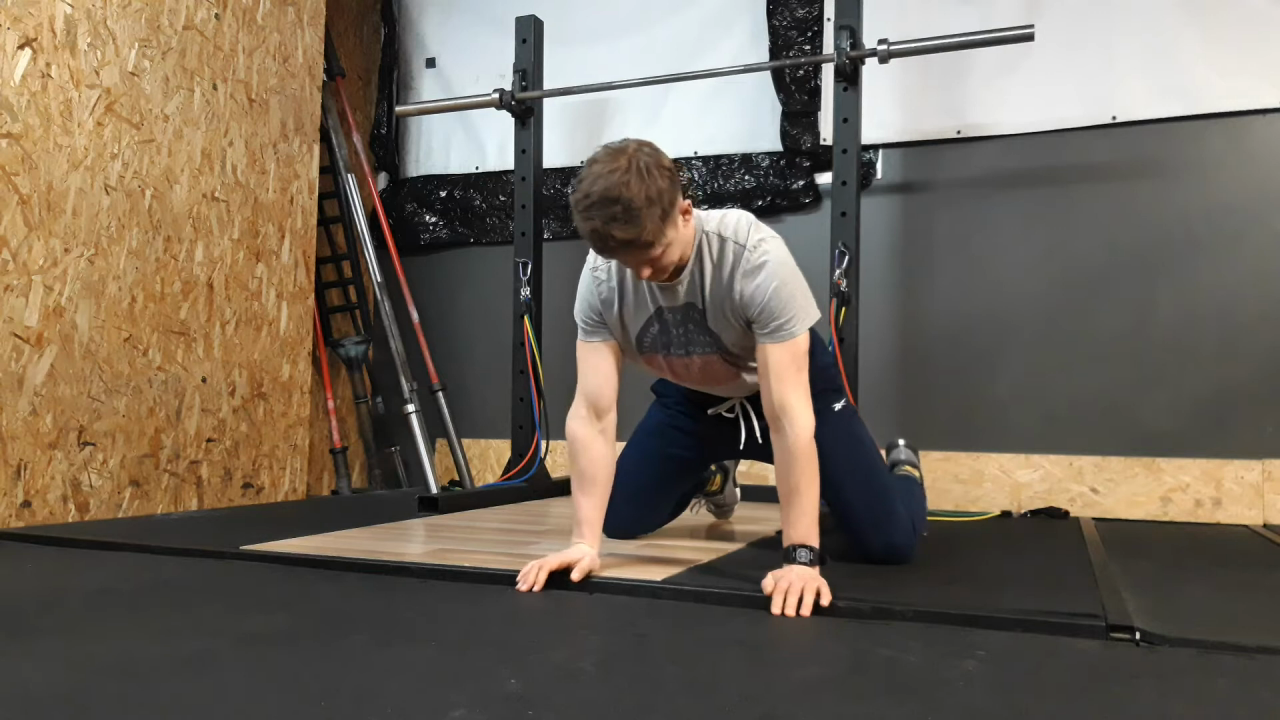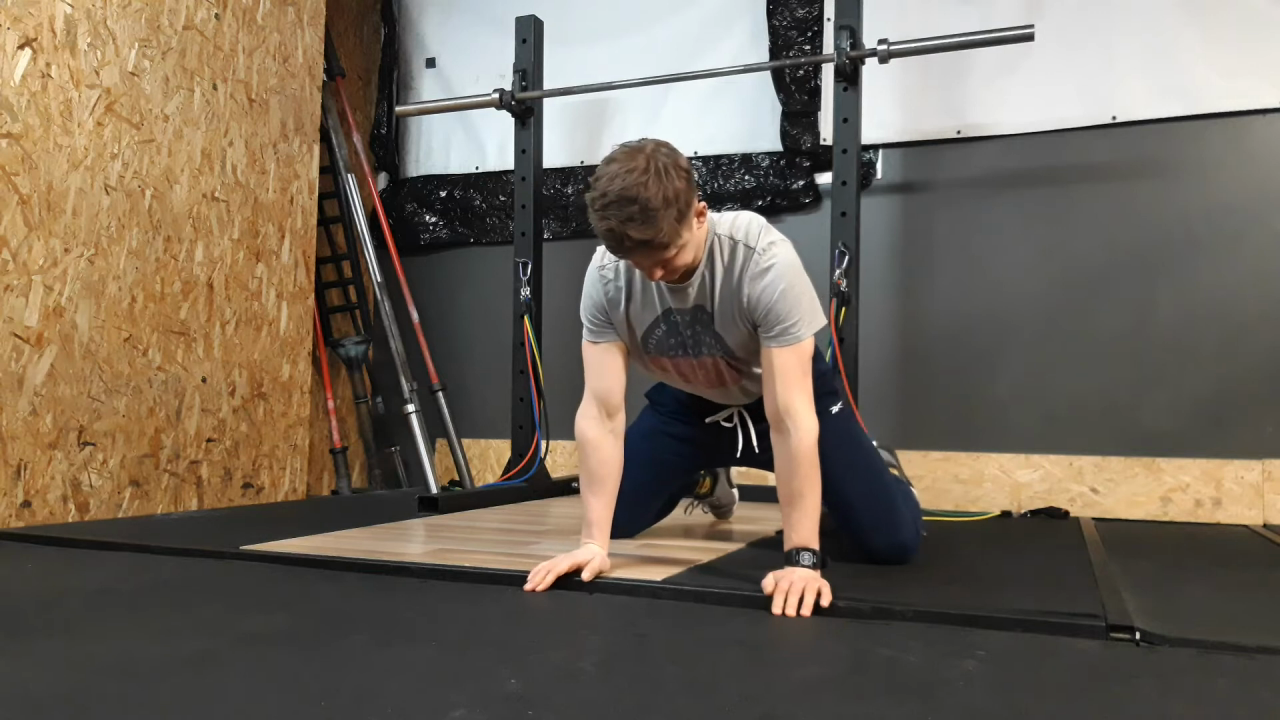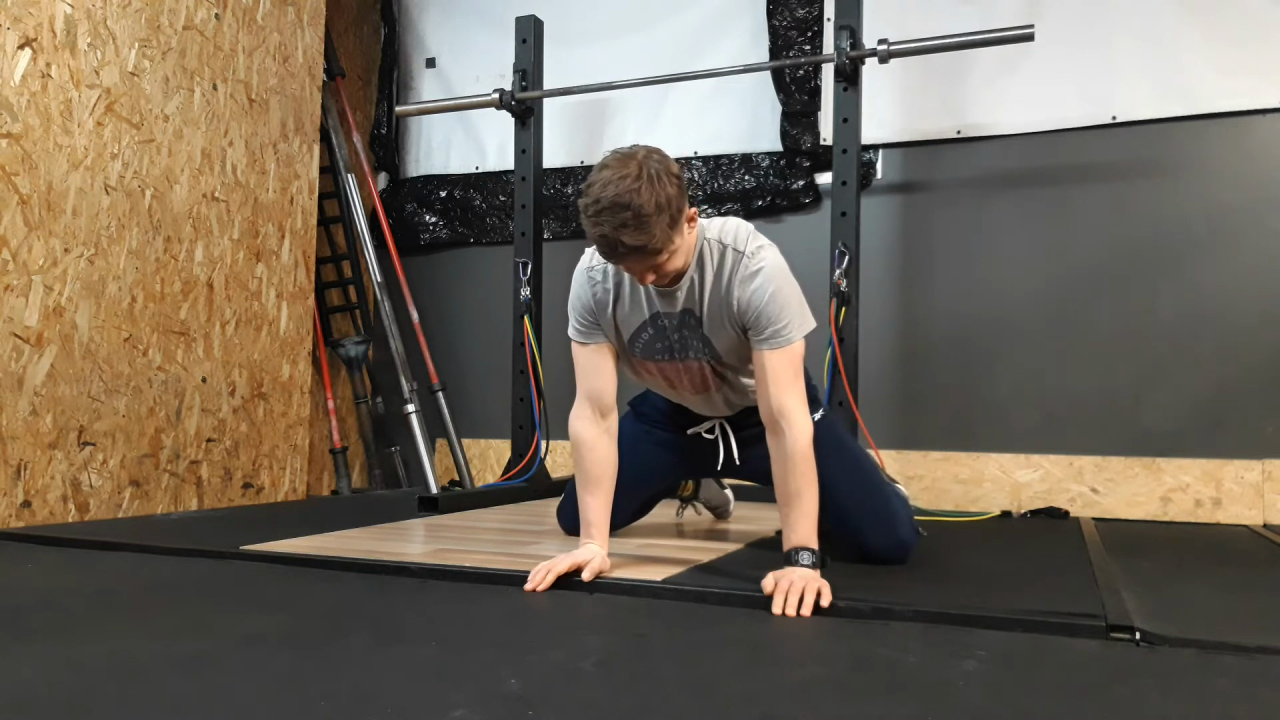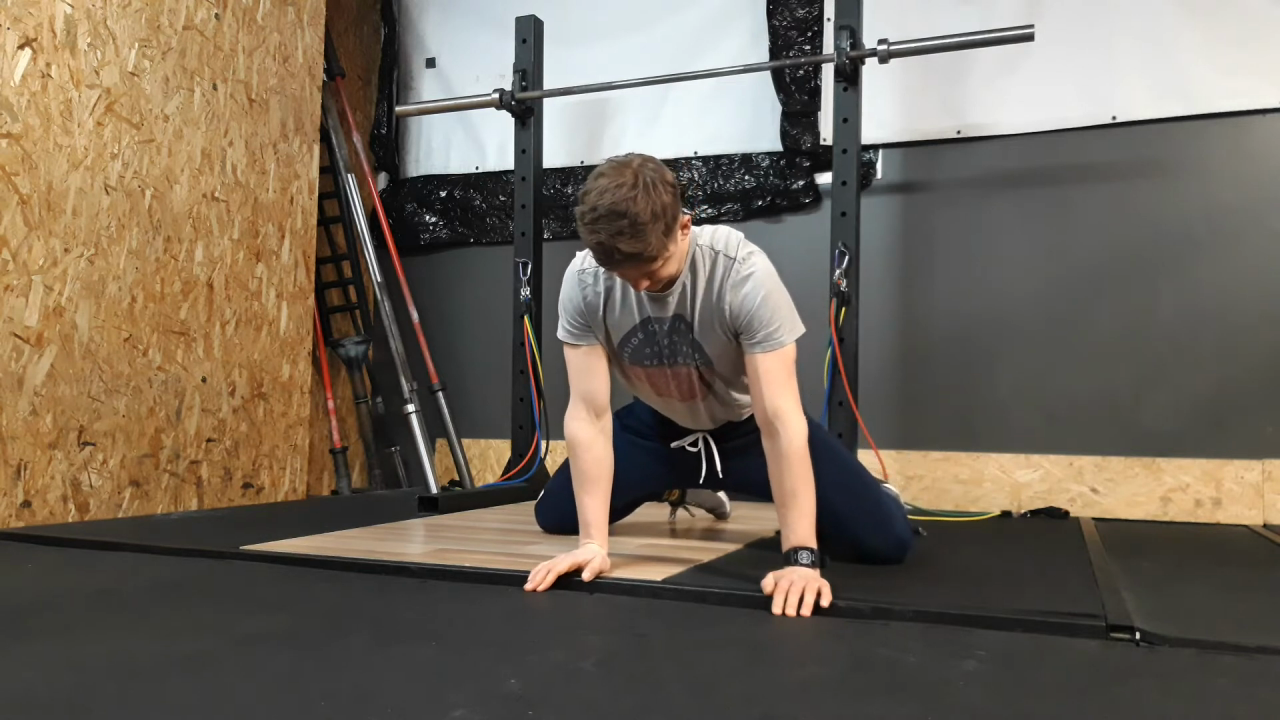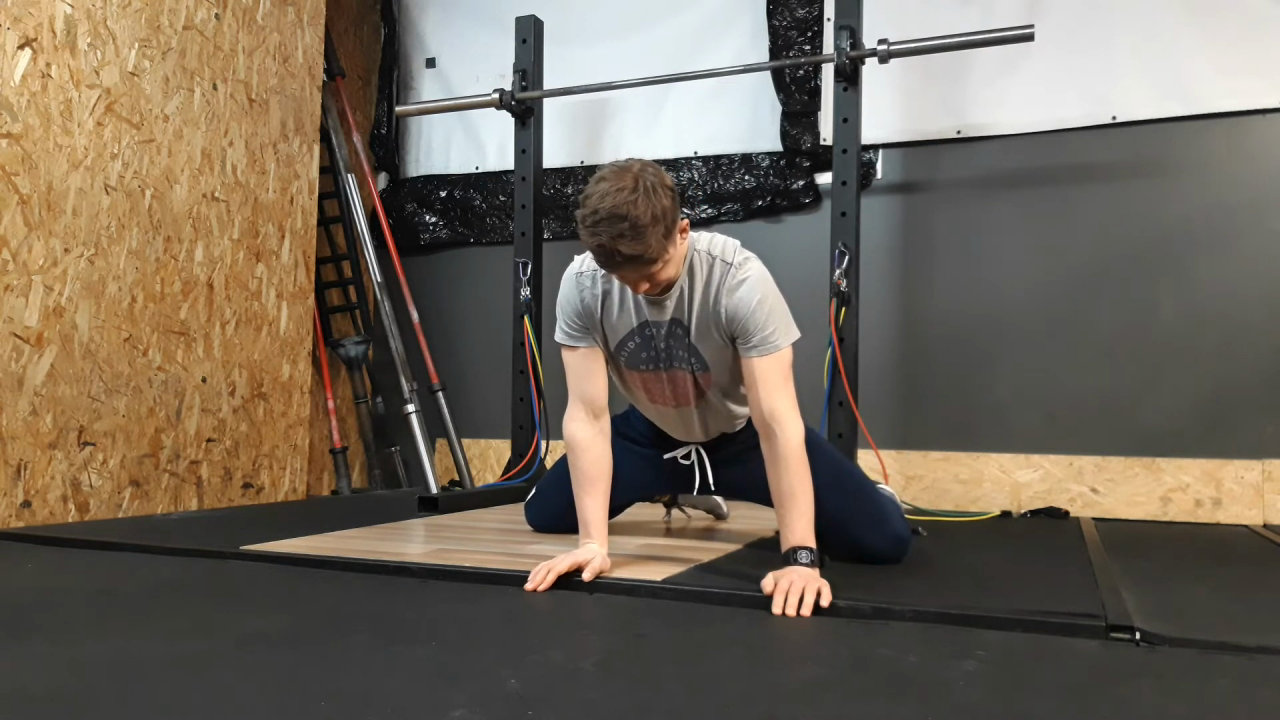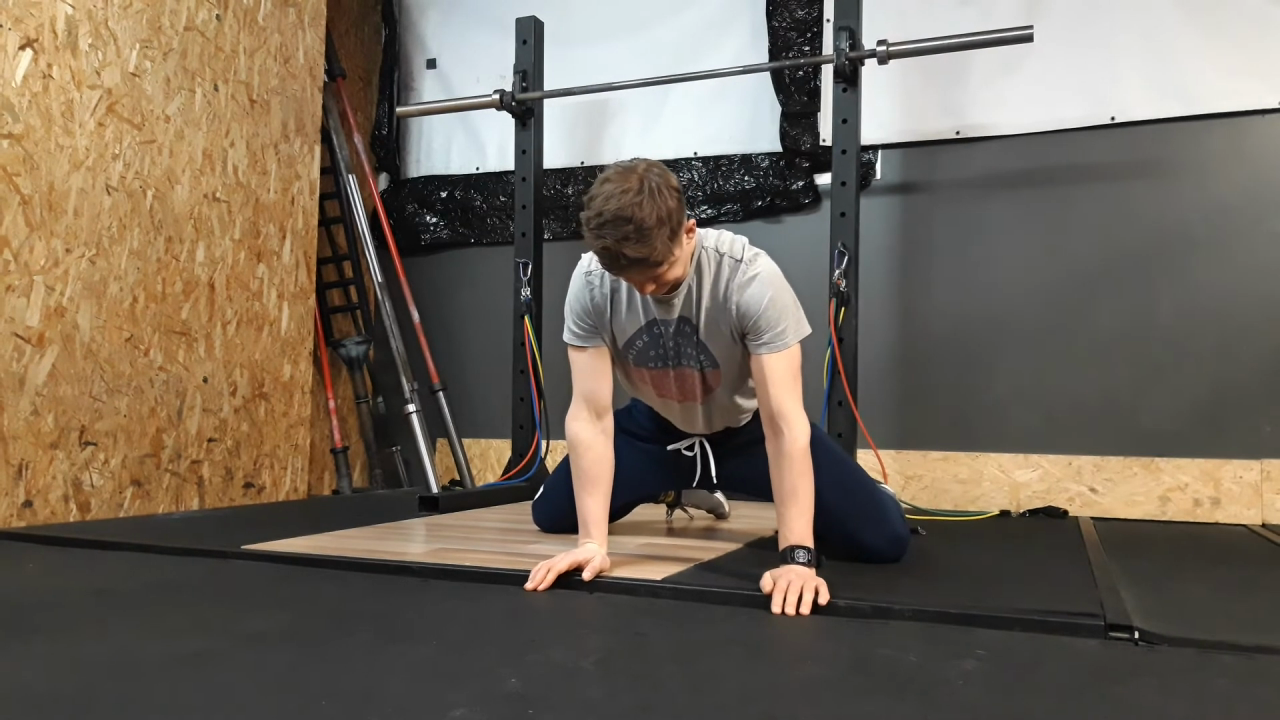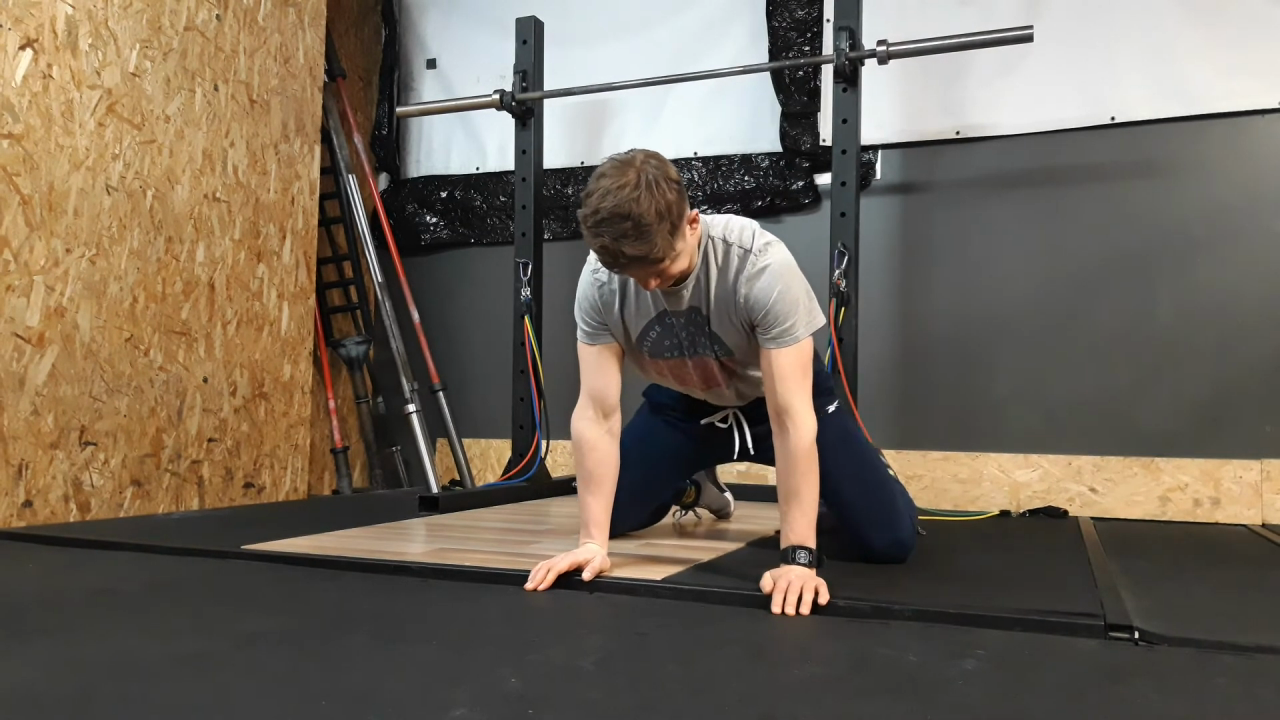
dt=0.7s
person 1, frame 1
left shoulder: (756, 256)
right shoulder: (600, 277)
left elbow: (787, 415)
right elbow: (593, 413)
left wrist: (801, 556)
right wrist: (585, 542)
left hip: (793, 385)
right hip: (692, 396)
left knee: (888, 541)
right knee: (619, 520)
left ankle: (901, 468)
right ankle: (710, 478)
person 1, frame 2
left shoulder: (765, 260)
right shoulder: (606, 276)
left elbow: (788, 420)
right elbow: (601, 411)
left wrist: (801, 558)
right wrist: (593, 542)
left hip: (784, 395)
right hip: (687, 403)
left knee: (891, 541)
right knee: (613, 520)
left ankle: (879, 470)
right ankle: (704, 480)
person 1, frame 3
left shoulder: (753, 265)
right shoulder: (593, 278)
left elbow: (784, 420)
right elbow: (594, 413)
left wrist: (801, 556)
right wrist: (593, 542)
left hip: (759, 410)
right hip: (670, 413)
left knee: (888, 539)
right knee: (574, 519)
right ankle: (692, 483)
person 1, frame 4
left shoulder: (743, 272)
right shoulder: (584, 281)
left elbow: (780, 420)
right elbow: (589, 413)
left wrist: (801, 556)
right wrist: (594, 542)
left hip: (746, 424)
right hip: (659, 425)
left knee: (884, 539)
right knee: (555, 516)
right ankle: (684, 490)
person 1, frame 5
left shoulder: (739, 278)
right shoulder: (581, 285)
left elbow: (776, 422)
right elbow: (587, 415)
left wrist: (800, 556)
right wrist: (594, 541)
left hip: (741, 433)
right hip: (652, 434)
left knee: (883, 538)
right knee: (543, 514)
right ankle: (674, 491)
person 1, frame 6
left shoulder: (750, 278)
right shoulder: (589, 283)
left elbow: (782, 421)
right elbow: (590, 414)
left wrist: (798, 555)
right wrist: (593, 542)
left hip: (747, 428)
right hip: (655, 427)
left knee: (882, 538)
right knee: (551, 515)
right ankle: (679, 490)
person 1, frame 7
left shoulder: (762, 265)
right shoulder: (599, 279)
left elbow: (790, 418)
right elbow: (598, 414)
left wrist: (798, 556)
right wrist: (592, 542)
left hip: (774, 398)
right hip: (683, 403)
left knee: (888, 539)
right knee: (610, 518)
right ankle: (694, 487)
